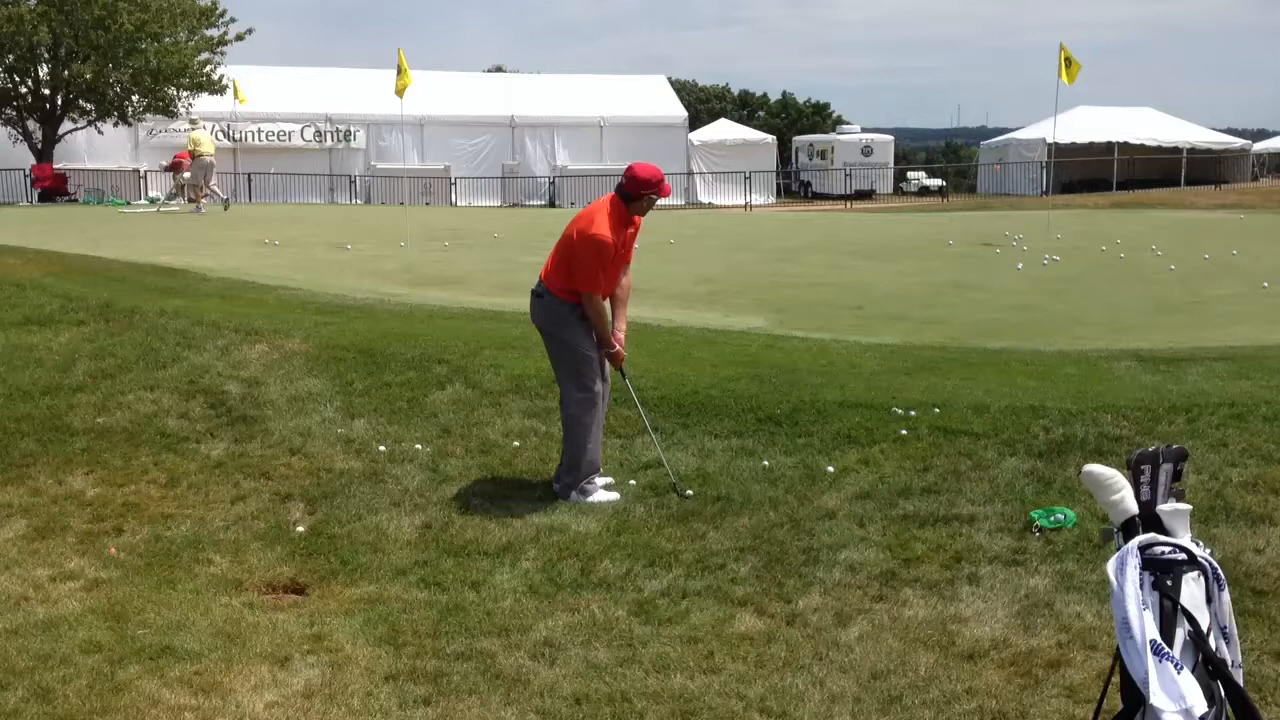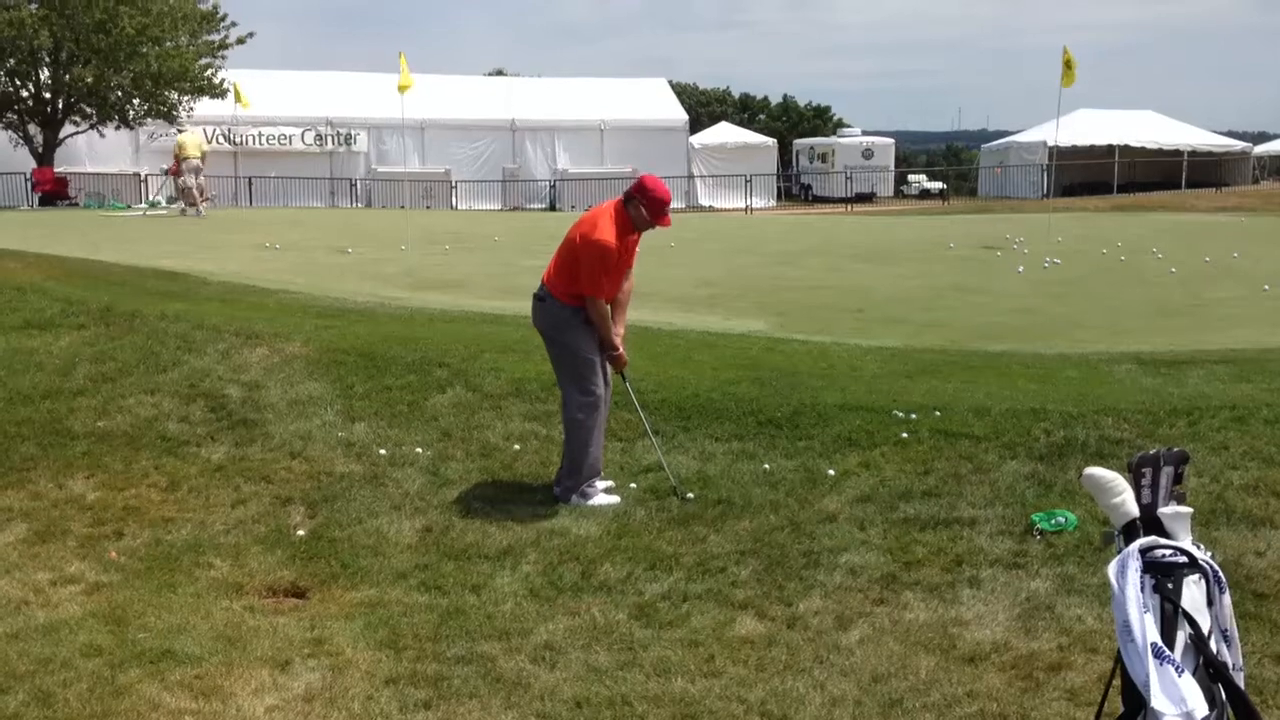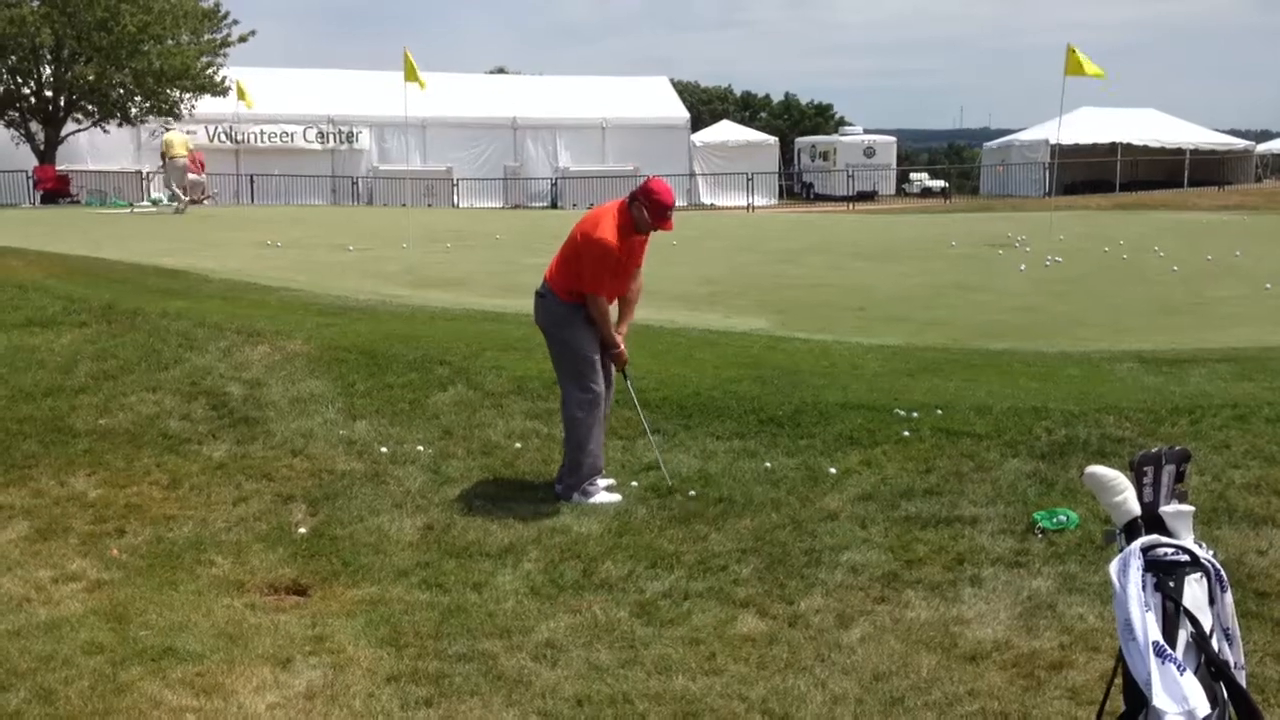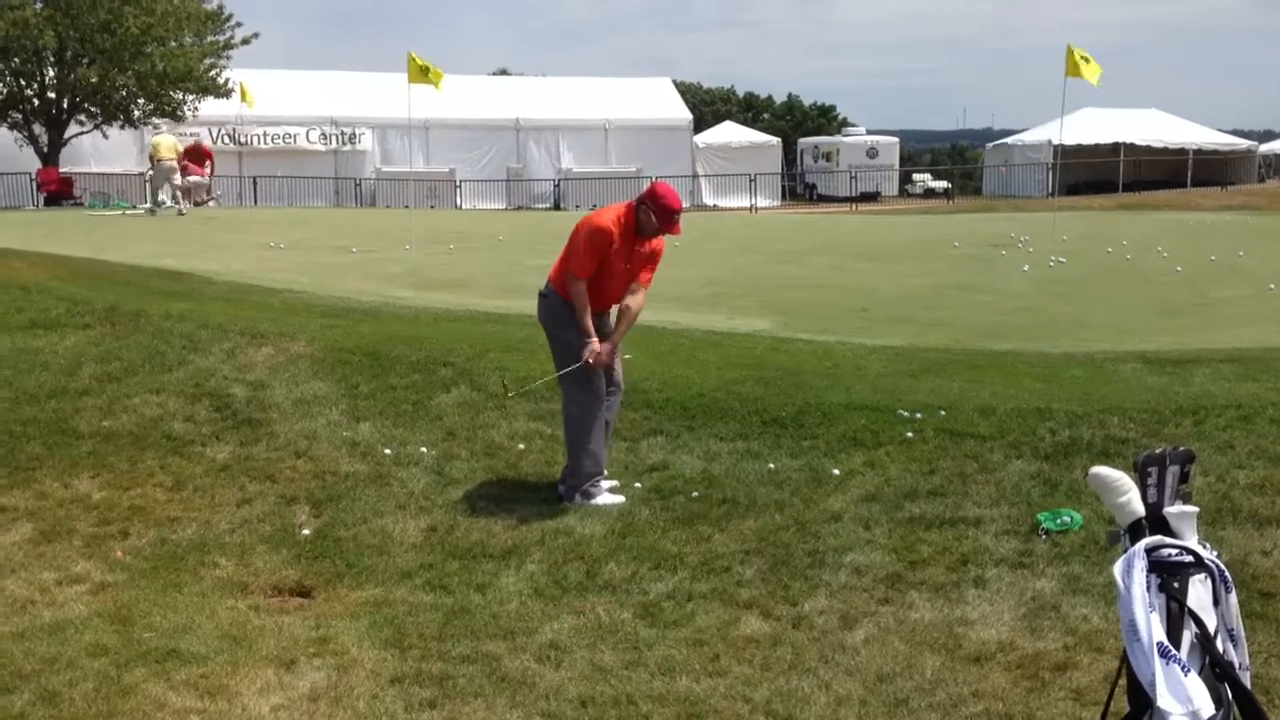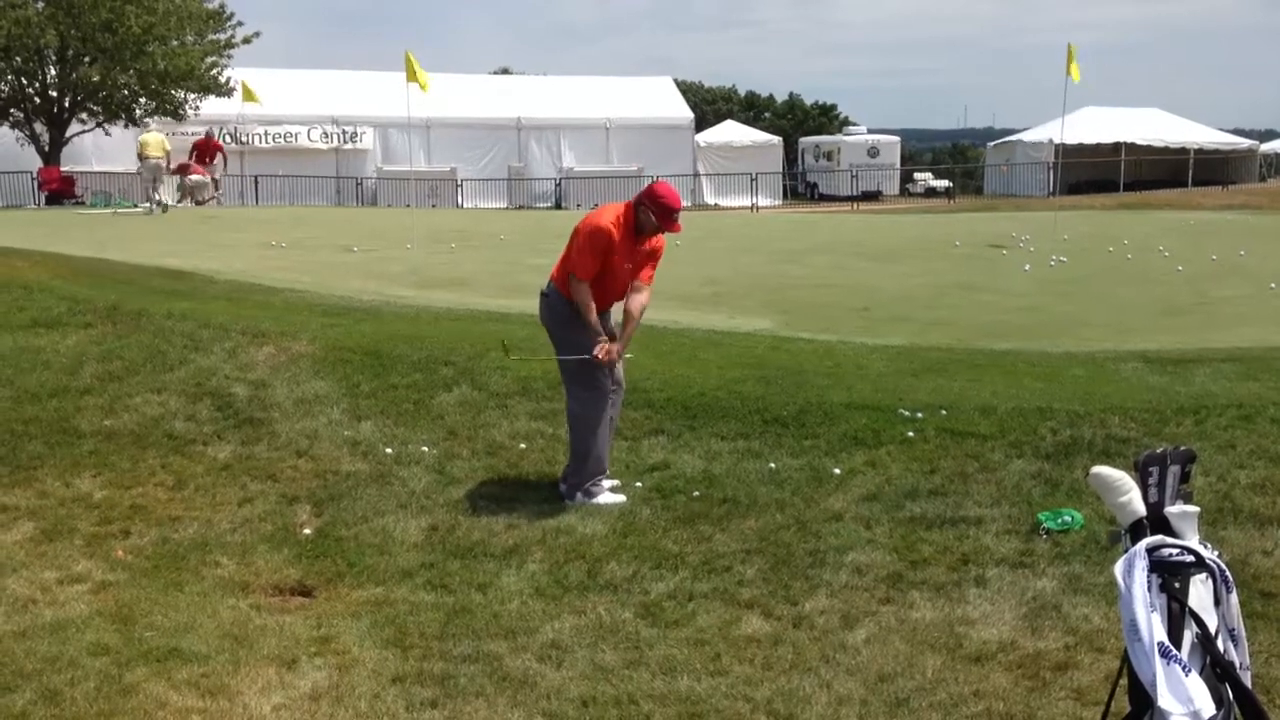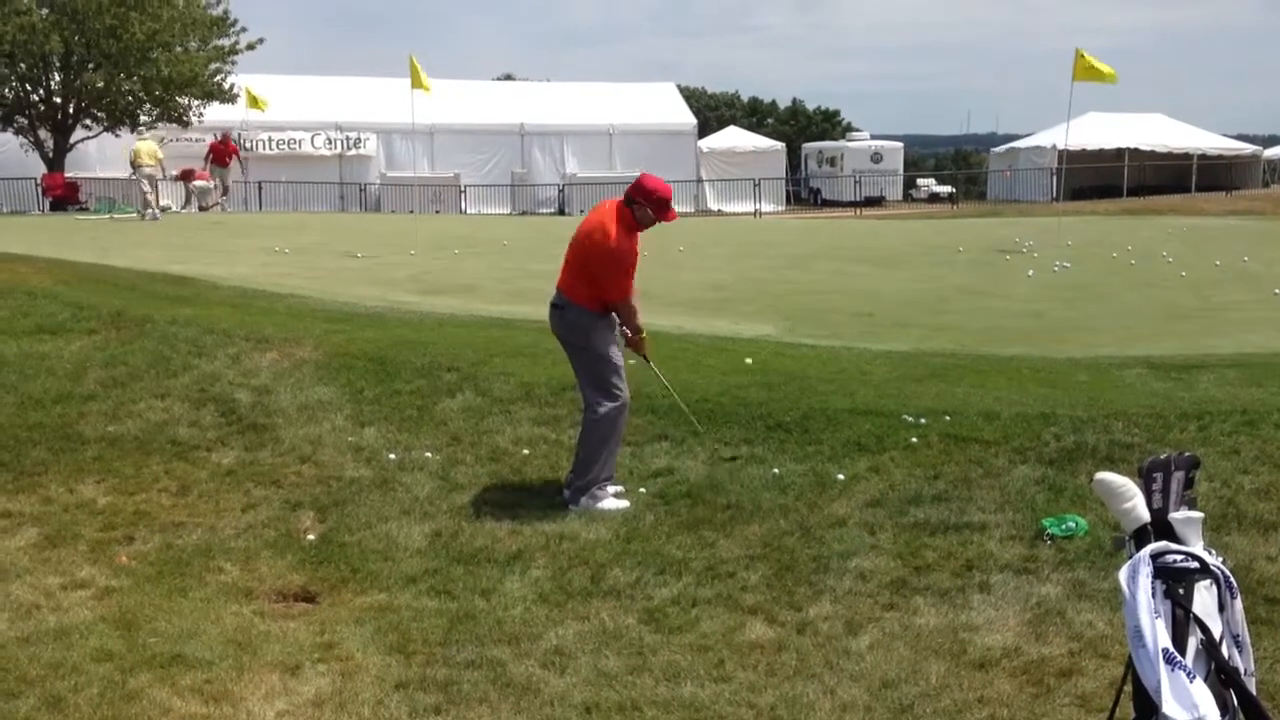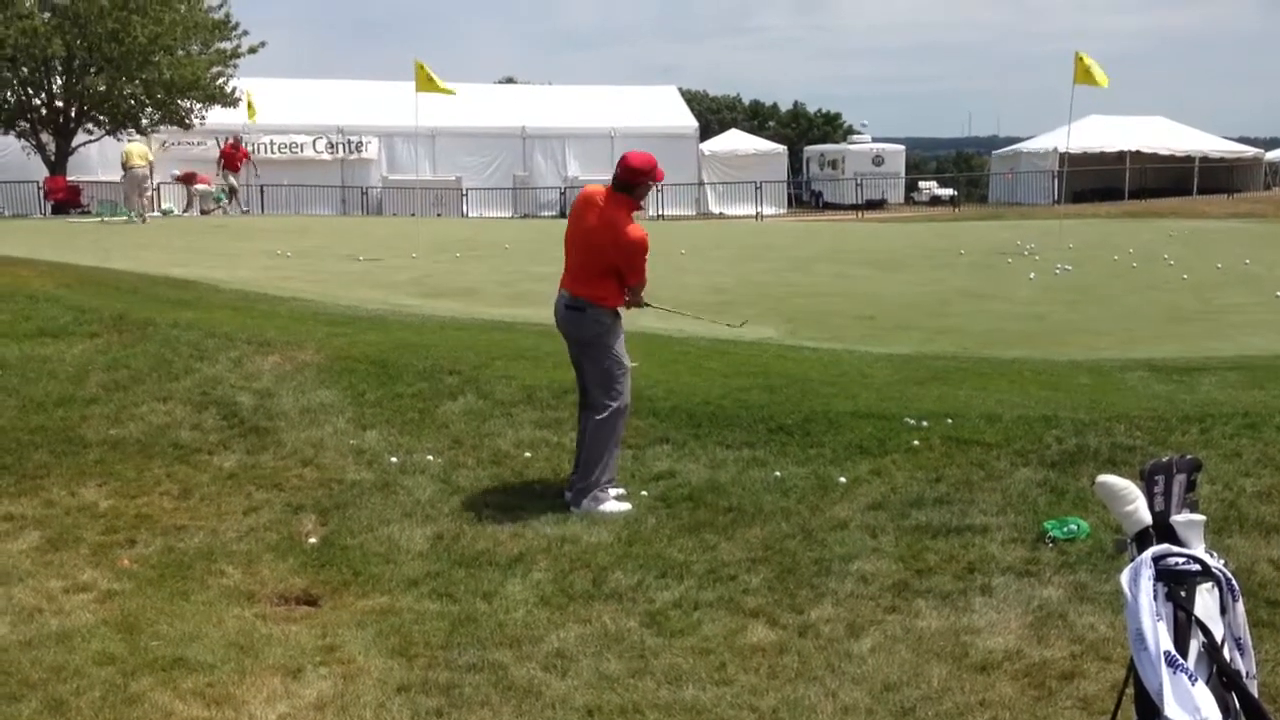
dt=0.3s
person 1, frame 1
left shoulder: (631, 219)
right shoulder: (598, 233)
left elbow: (622, 273)
right elbow: (591, 296)
left wrist: (619, 328)
right wrist: (609, 345)
left hip: (578, 305)
right hip: (559, 307)
left knee: (598, 386)
right knee: (584, 391)
left ankle: (582, 470)
right ankle: (575, 484)
person 1, frame 2
left shoulder: (631, 224)
right shoulder: (601, 237)
left elbow: (624, 278)
right elbow: (595, 300)
left wrist: (618, 332)
right wrist: (611, 347)
left hip: (580, 308)
right hip: (561, 310)
left knee: (599, 389)
right knee: (587, 395)
left ankle: (582, 473)
right ankle: (576, 487)
person 1, frame 3
left shoulder: (639, 226)
right shoulder: (602, 236)
left elbow: (632, 279)
right elbow: (595, 298)
left wrist: (621, 333)
right wrist: (613, 344)
left hip: (586, 307)
right hip: (562, 308)
left knee: (602, 386)
right knee: (586, 393)
left ankle: (583, 471)
right ankle: (578, 485)
person 1, frame 4
left shoulder: (655, 243)
right shoulder: (602, 226)
left elbow: (636, 294)
right elbow: (576, 282)
left wrist: (611, 344)
right wrist: (590, 338)
left hip: (597, 309)
right hip: (564, 307)
left knee: (610, 388)
right knee: (586, 394)
left ankle: (586, 472)
right ankle: (582, 486)
person 1, frame 5
left shoulder: (654, 242)
right shoulder: (602, 227)
left elbow: (639, 293)
right elbow: (579, 284)
left wrist: (618, 342)
right wrist: (601, 336)
left hip: (596, 307)
right hip: (566, 307)
left knee: (612, 388)
right knee: (593, 393)
left ankle: (583, 473)
right ankle: (582, 485)
person 1, frame 6
left shoulder: (624, 215)
right shoulder: (611, 241)
left elbow: (624, 284)
right elbow: (621, 301)
left wrist: (632, 328)
right wrist: (637, 333)
left hip: (588, 310)
right hip: (579, 316)
left knee: (605, 395)
right knee: (612, 398)
left ankle: (585, 478)
right ankle: (586, 490)
person 1, frame 7
left shoulder: (586, 196)
right shoulder: (632, 236)
right elbow: (636, 286)
right wrist: (635, 299)
left hip: (568, 304)
right hip: (595, 316)
left knee: (594, 400)
right knee: (613, 403)
left ankle: (585, 479)
right ankle: (588, 493)
